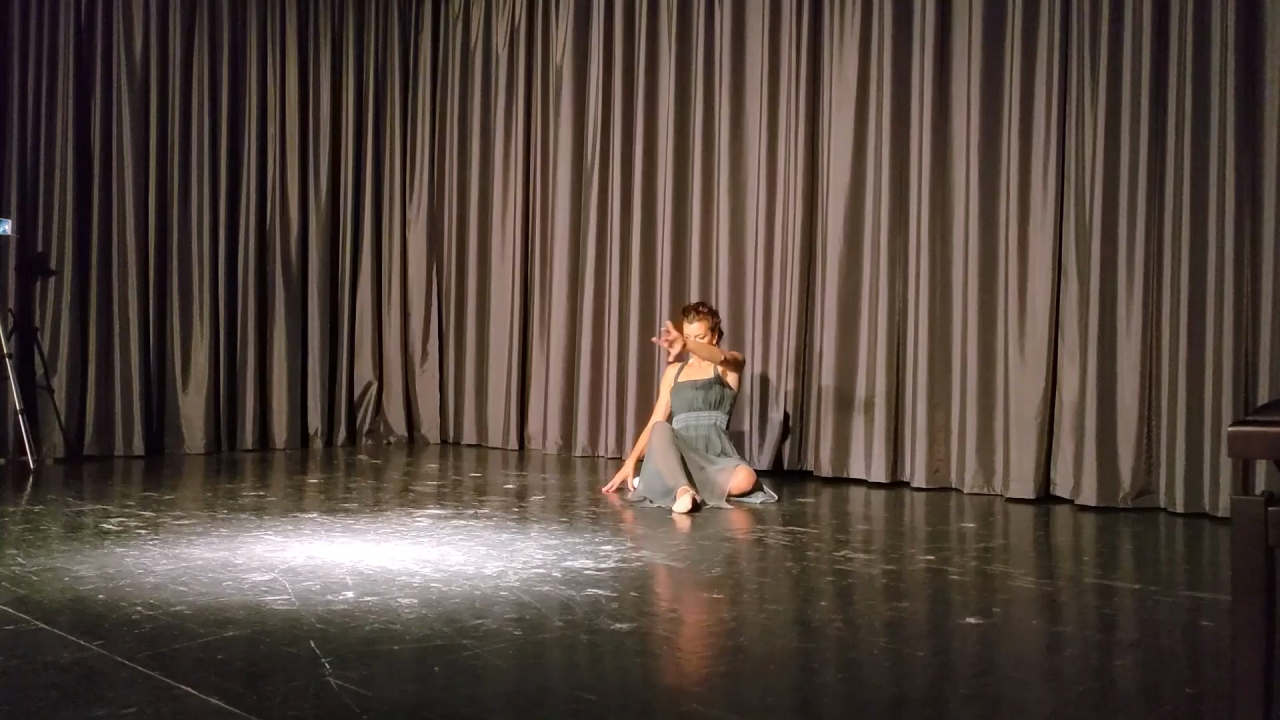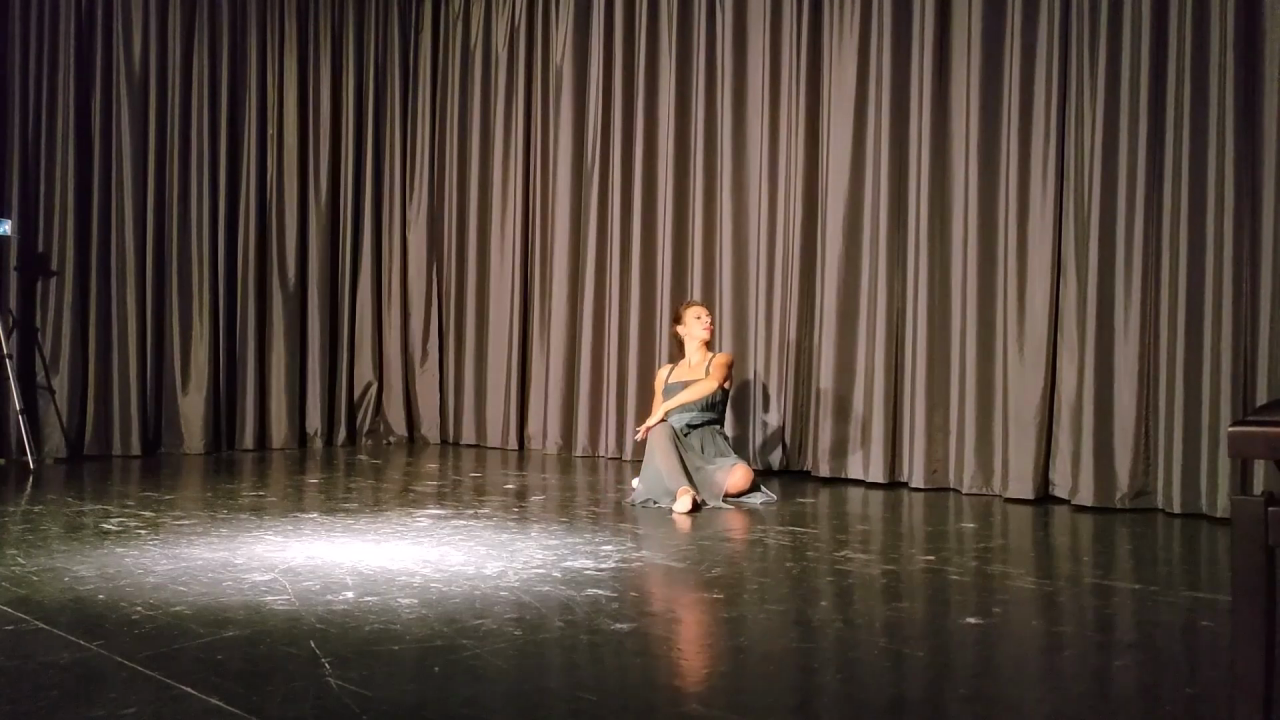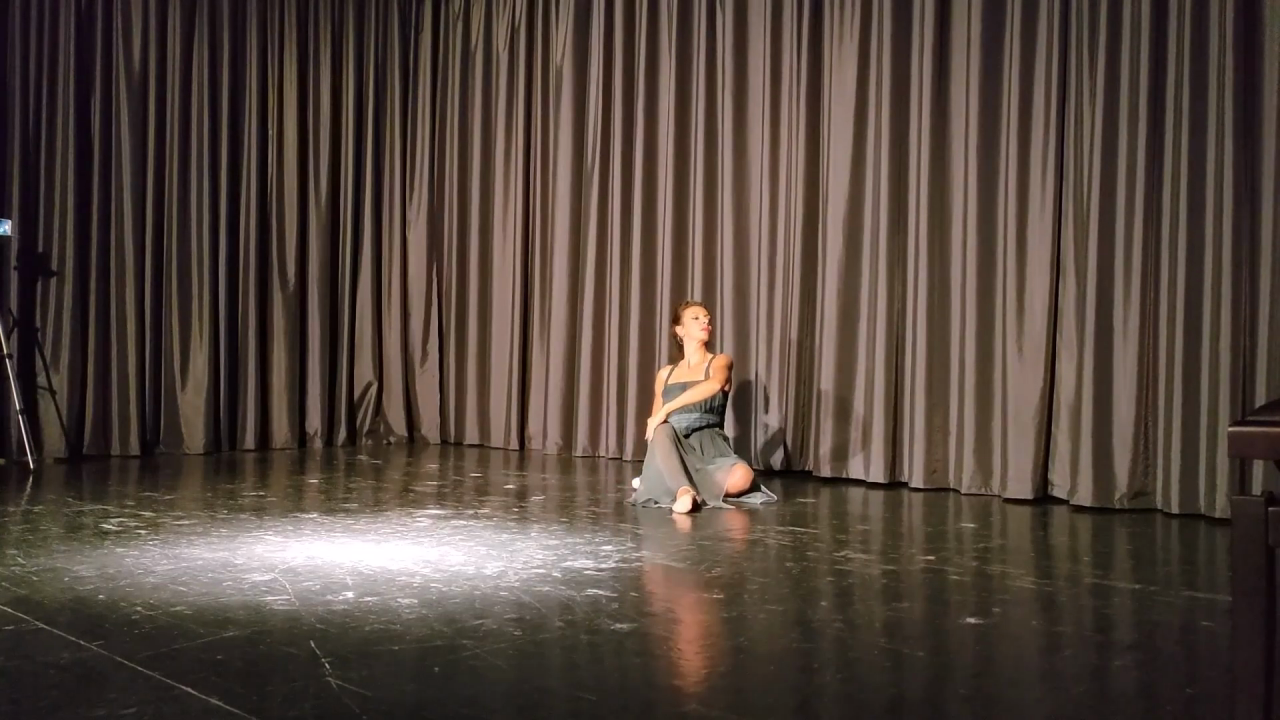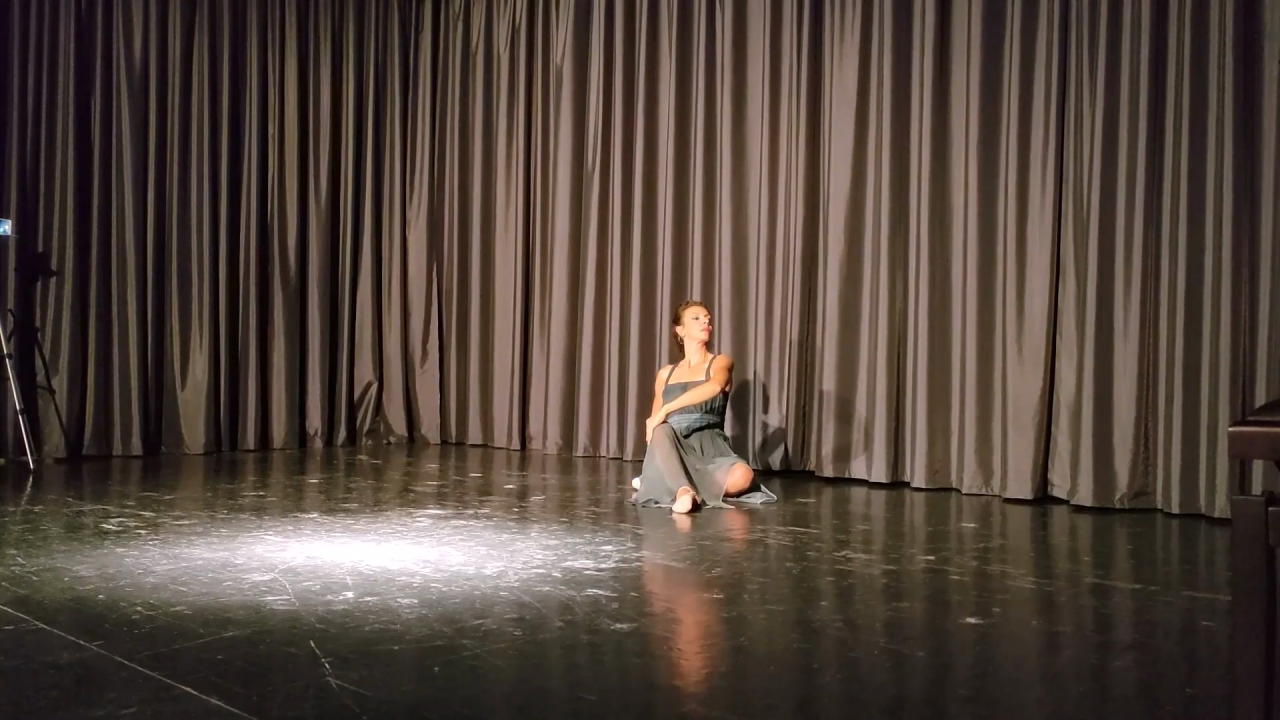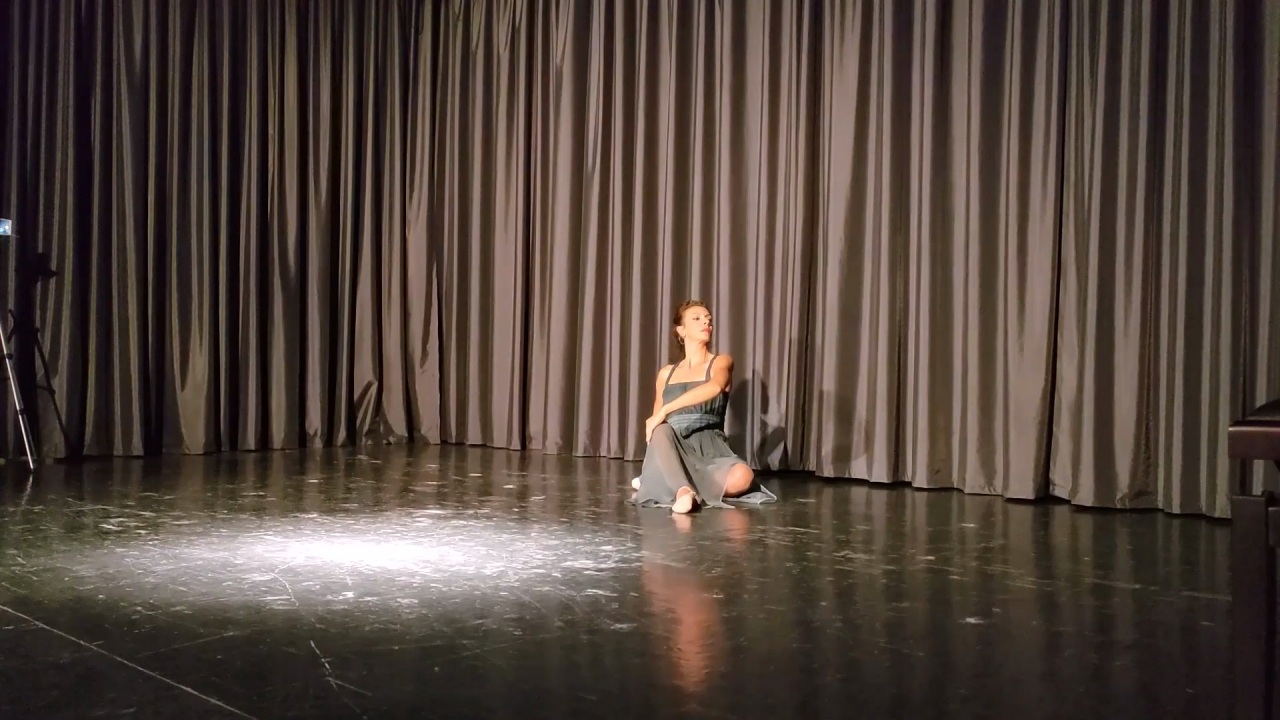
dt=1s
person 1, frame 1
left shoulder: (733, 363)
right shoulder: (674, 371)
left elbow: (720, 356)
right elbow: (655, 423)
left wrist: (685, 347)
right wrist: (631, 461)
left hip: (715, 451)
right hip: (678, 453)
left knee: (745, 478)
right knee: (661, 429)
left ankle: (676, 484)
right ankle: (684, 490)
person 1, frame 2
left shoulder: (721, 360)
right shoulder: (665, 373)
left elbow: (712, 383)
right elbow: (655, 422)
left wrist: (665, 407)
left hip: (710, 449)
right hip: (675, 451)
left knee: (742, 477)
right knee: (661, 429)
left ankle: (675, 484)
right ankle: (684, 490)
person 1, frame 3
left shoulder: (721, 361)
right shoulder: (665, 374)
left elbow: (715, 384)
right elbow: (655, 424)
left wrist: (666, 409)
left hip: (710, 449)
right hip: (674, 451)
left knee: (742, 477)
right knee: (662, 431)
left ankle: (674, 484)
right ankle: (684, 490)
person 1, frame 4
left shoulder: (721, 362)
right shoulder: (666, 374)
left elbow: (715, 386)
right elbow: (655, 424)
left wrist: (665, 410)
left hip: (709, 448)
right hip: (673, 450)
left knee: (742, 476)
right knee: (661, 431)
left ankle: (671, 483)
right ankle: (683, 490)
person 1, frame 5
left shoulder: (721, 362)
right shoulder: (666, 374)
left elbow: (714, 387)
right elbow: (656, 424)
left wrist: (665, 410)
left hip: (709, 448)
right hip: (674, 450)
left knee: (742, 477)
right knee: (661, 432)
left ankle: (670, 482)
right ankle: (683, 490)
